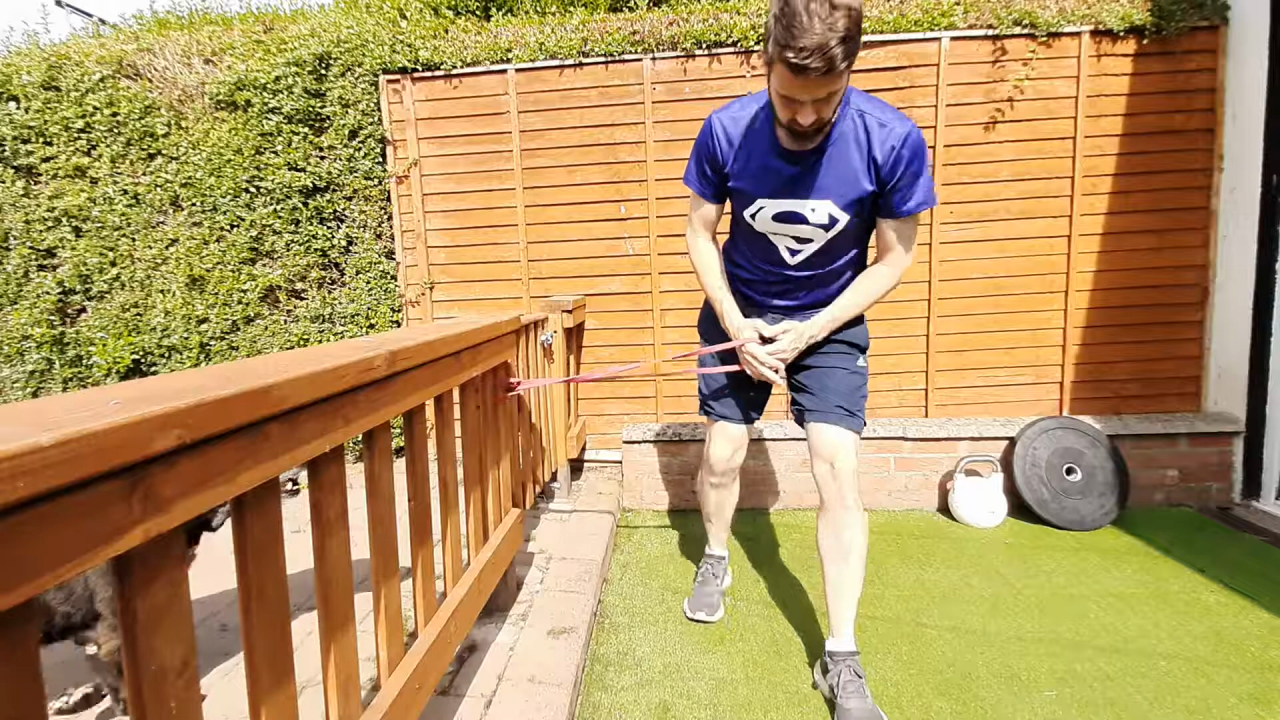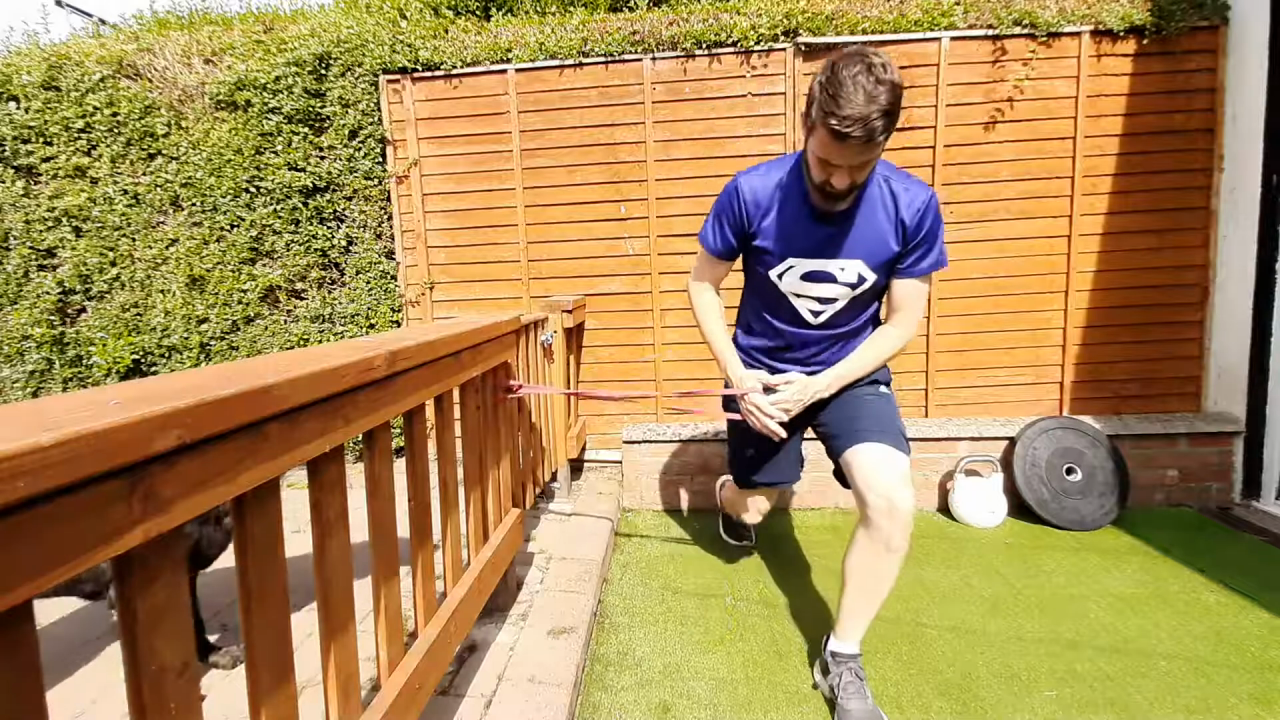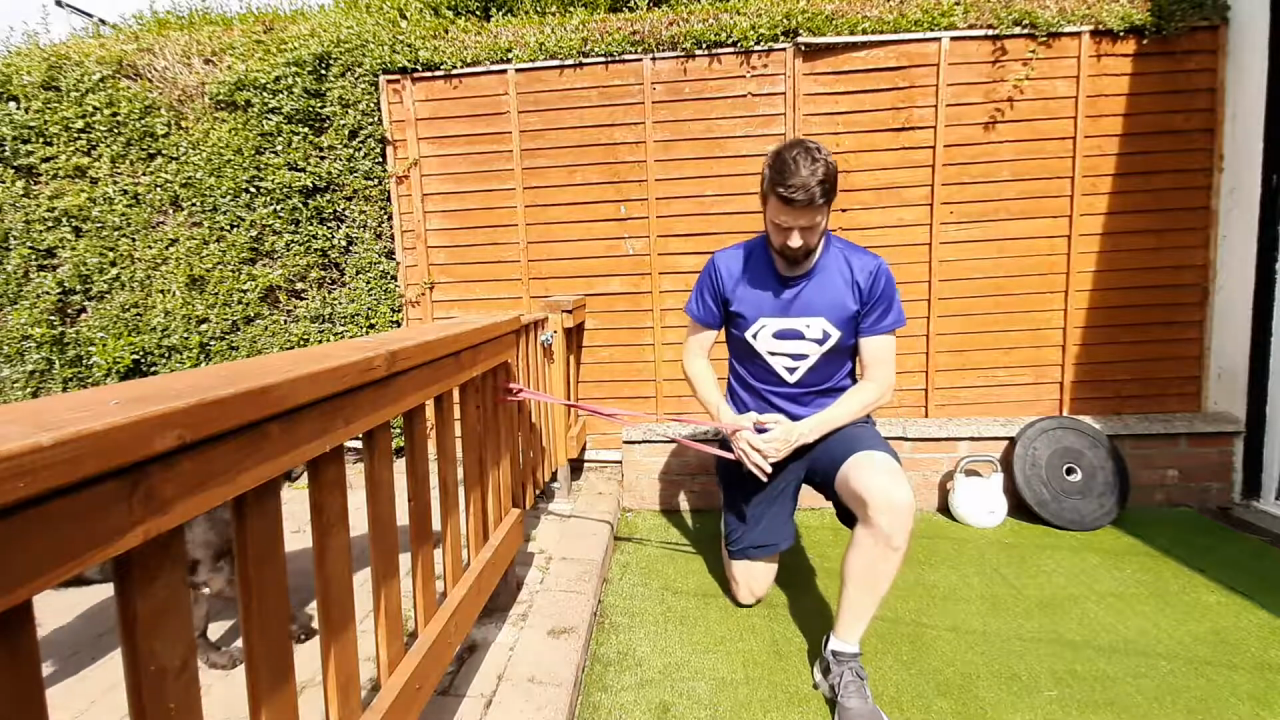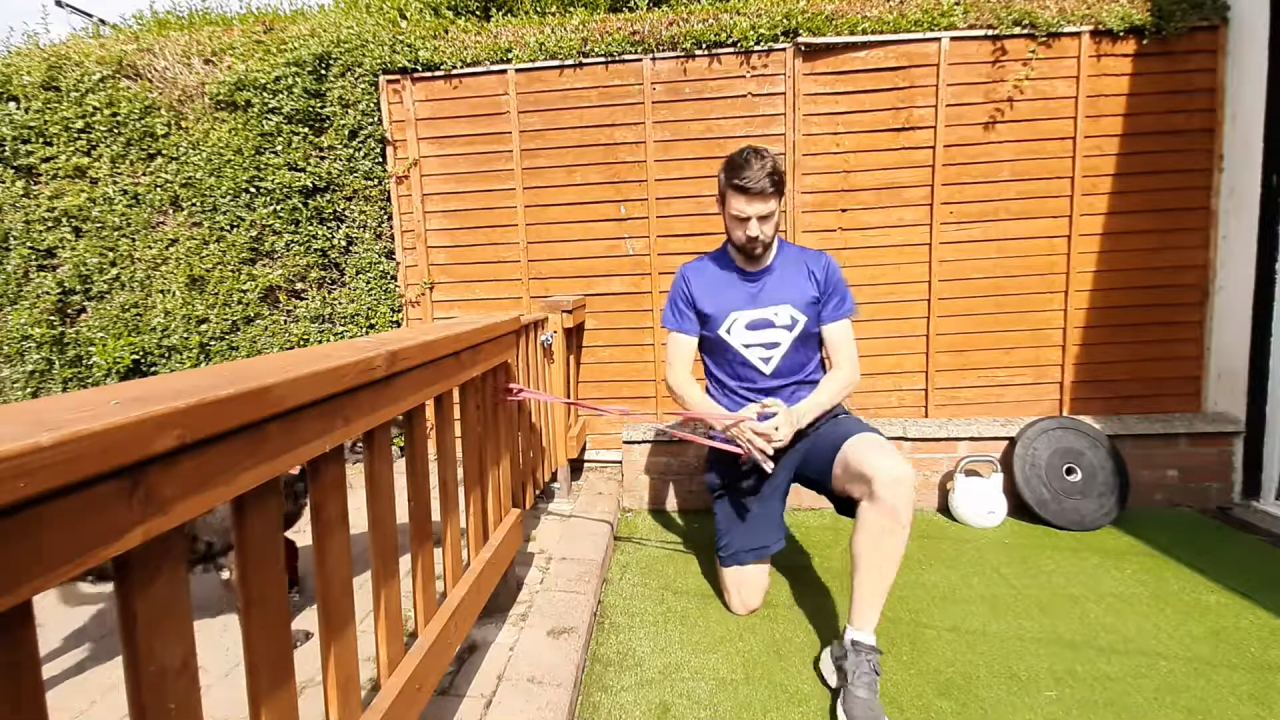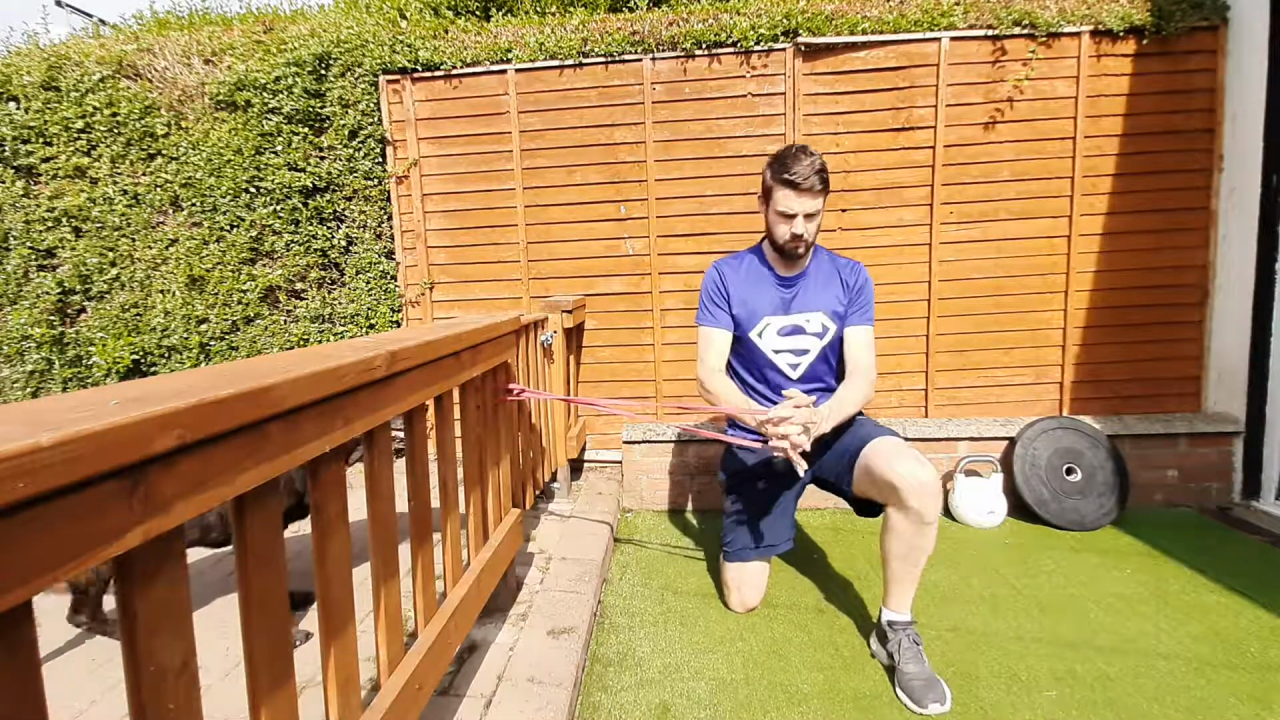
dt=0.4s
person 1, frame 1
left shoulder: (894, 139)
right shoulder: (726, 130)
left elbow: (894, 259)
right elbow: (699, 234)
left wrist: (811, 331)
right wrist: (736, 324)
left hip: (830, 322)
right hip: (741, 315)
left knee: (837, 469)
right knee: (722, 456)
left ankle: (841, 658)
right ankle: (715, 555)
person 1, frame 2
left shoulder: (913, 205)
right shoulder: (752, 192)
left elbow: (903, 320)
right elbow: (702, 286)
left wrist: (819, 389)
right wrist: (738, 379)
left hip: (849, 371)
right hip: (761, 369)
left knee: (892, 502)
right knee: (751, 507)
left ankle: (841, 659)
right ankle: (728, 498)
person 1, frame 3
left shoulder: (866, 273)
right shoulder: (726, 269)
left elbow: (879, 381)
right elbow: (694, 355)
left wrist: (801, 433)
right wrist: (729, 423)
left hip: (832, 422)
right hip: (755, 431)
left knee: (893, 501)
right knee: (748, 589)
left ankle: (841, 659)
right ankle: (738, 524)
person 1, frame 4
left shoulder: (819, 269)
right shoulder: (694, 279)
left elbow: (846, 369)
right elbow: (677, 374)
left wrist: (794, 418)
right wrist: (730, 423)
left hip: (814, 420)
right hip: (740, 436)
left knee: (894, 478)
right knee: (744, 600)
left ankle: (856, 649)
right ankle: (737, 526)
person 1, frame 5
left shoulder: (849, 277)
right shoulder: (726, 277)
left elbow: (862, 377)
right elbow: (710, 375)
left wrist: (814, 421)
right wrist: (766, 421)
left hip: (834, 425)
right hip: (755, 440)
left knee: (920, 483)
right knee: (743, 598)
left ankle: (896, 629)
right ankle: (748, 523)
